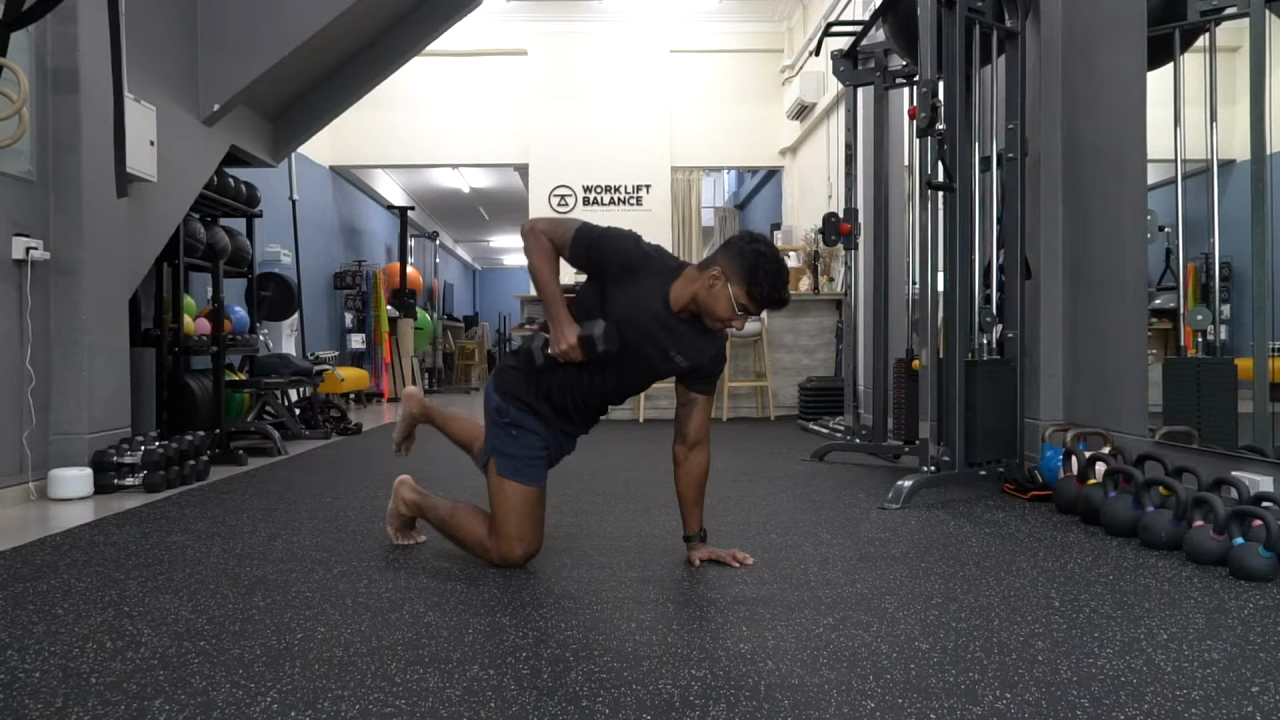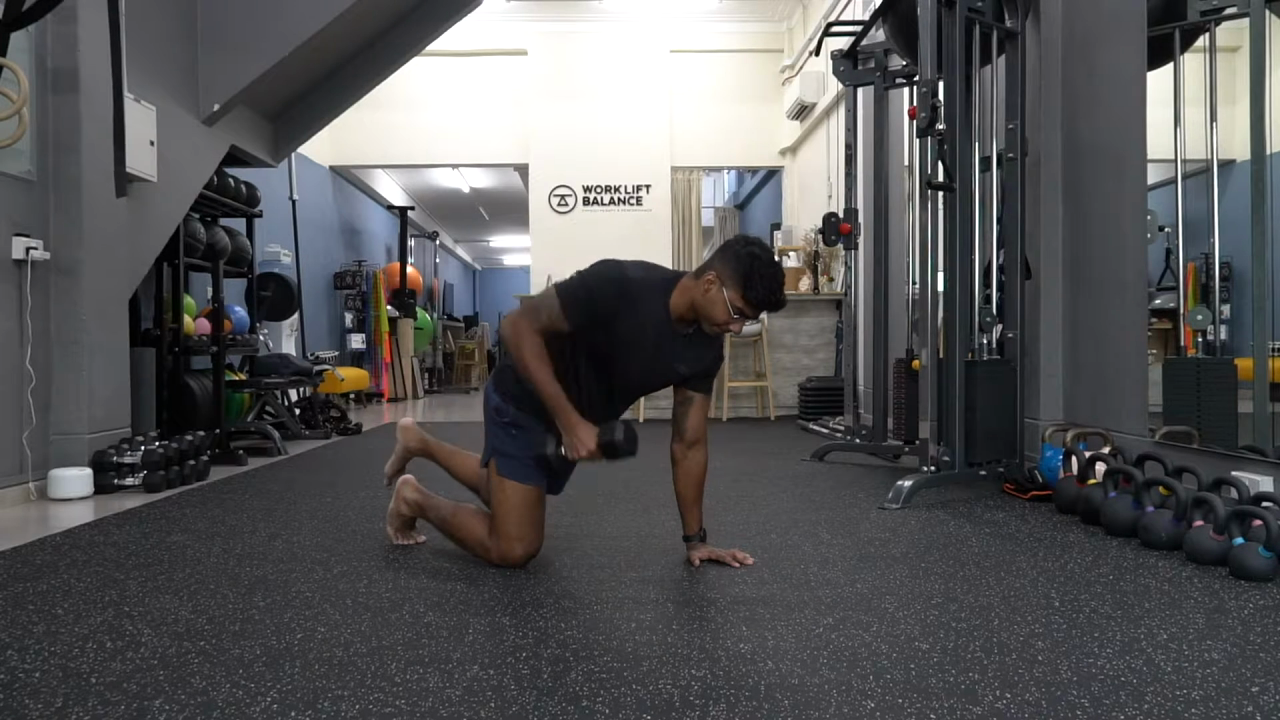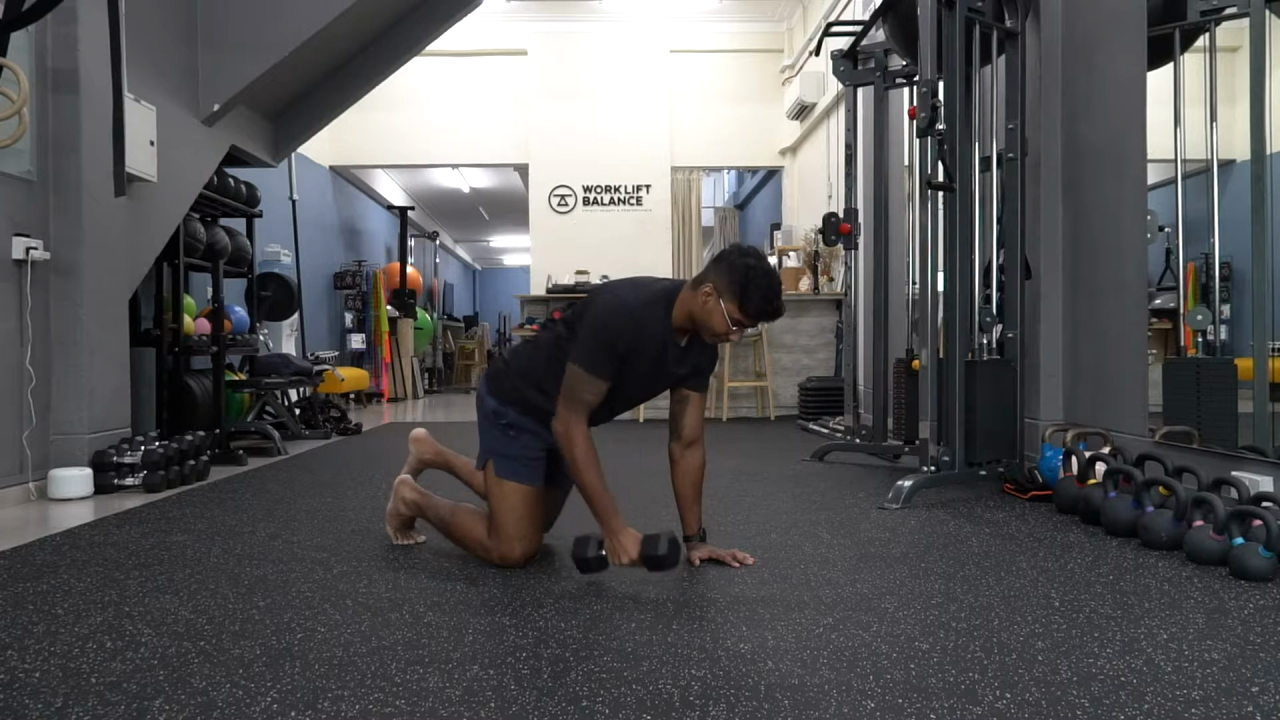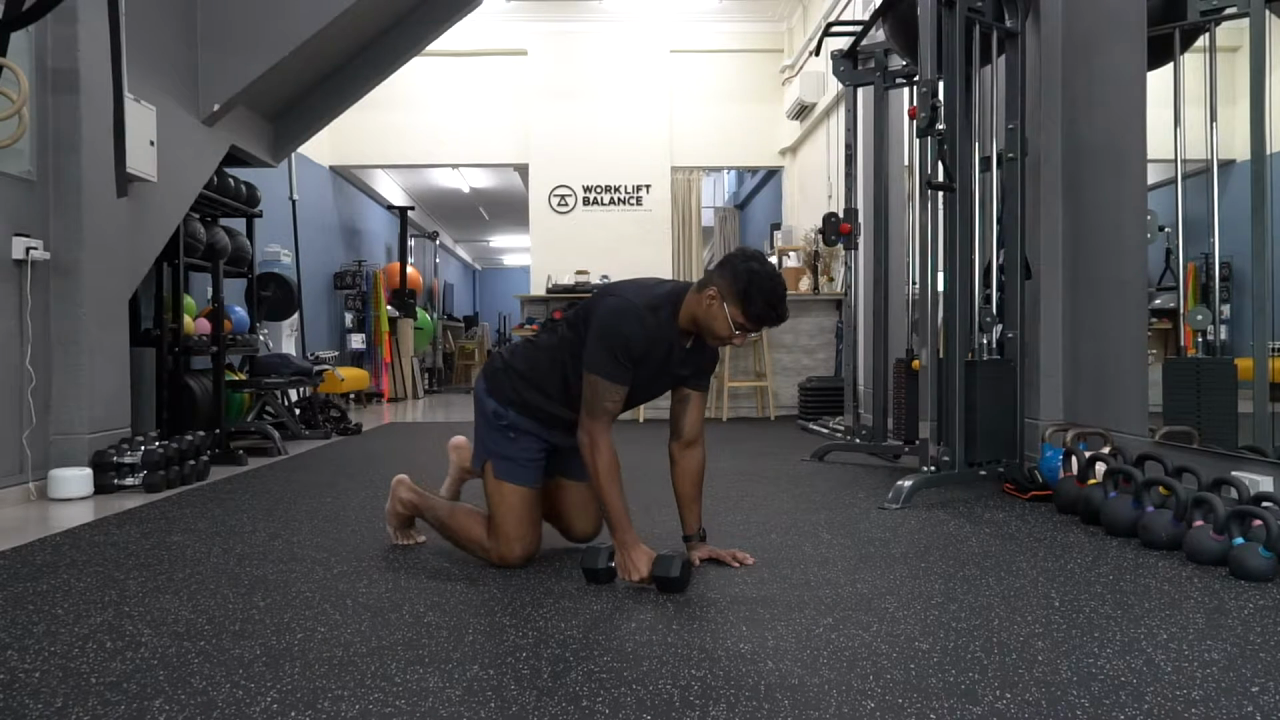
dt=0.4s
person 1, frame 1
left shoulder: (708, 348)
right shoulder: (631, 260)
left elbow: (690, 445)
right elbow: (537, 232)
left wrist: (695, 539)
right wrist: (560, 320)
left hip: (572, 418)
right hip: (525, 398)
left knee: (502, 463)
right knee: (512, 549)
left ankle: (421, 409)
right ankle: (412, 498)
person 1, frame 2
left shoulder: (706, 349)
right shoulder: (623, 286)
left elbow: (689, 444)
right elbow: (517, 327)
left wrist: (695, 540)
right wrist: (569, 421)
left hip: (573, 421)
right hip: (522, 402)
left knee: (508, 497)
right knee: (514, 549)
left ankle: (418, 441)
right ankle: (414, 499)
person 1, frame 3
left shoulder: (701, 348)
right shoulder: (623, 312)
left elbow: (686, 443)
right elbow: (568, 421)
left wrist: (695, 538)
right wrist: (614, 526)
left hip: (562, 418)
right hip: (516, 403)
left knee: (534, 521)
right knee: (514, 549)
left ankle: (431, 453)
right ankle: (413, 498)
person 1, frame 4
left shoulder: (702, 346)
right shoulder: (629, 315)
left elbow: (686, 442)
right elbow: (594, 434)
left wrist: (695, 540)
right wrist: (627, 543)
left hip: (566, 414)
right hip: (514, 401)
left knee: (582, 528)
right knee: (513, 550)
left ankle: (472, 460)
right ankle: (410, 497)
